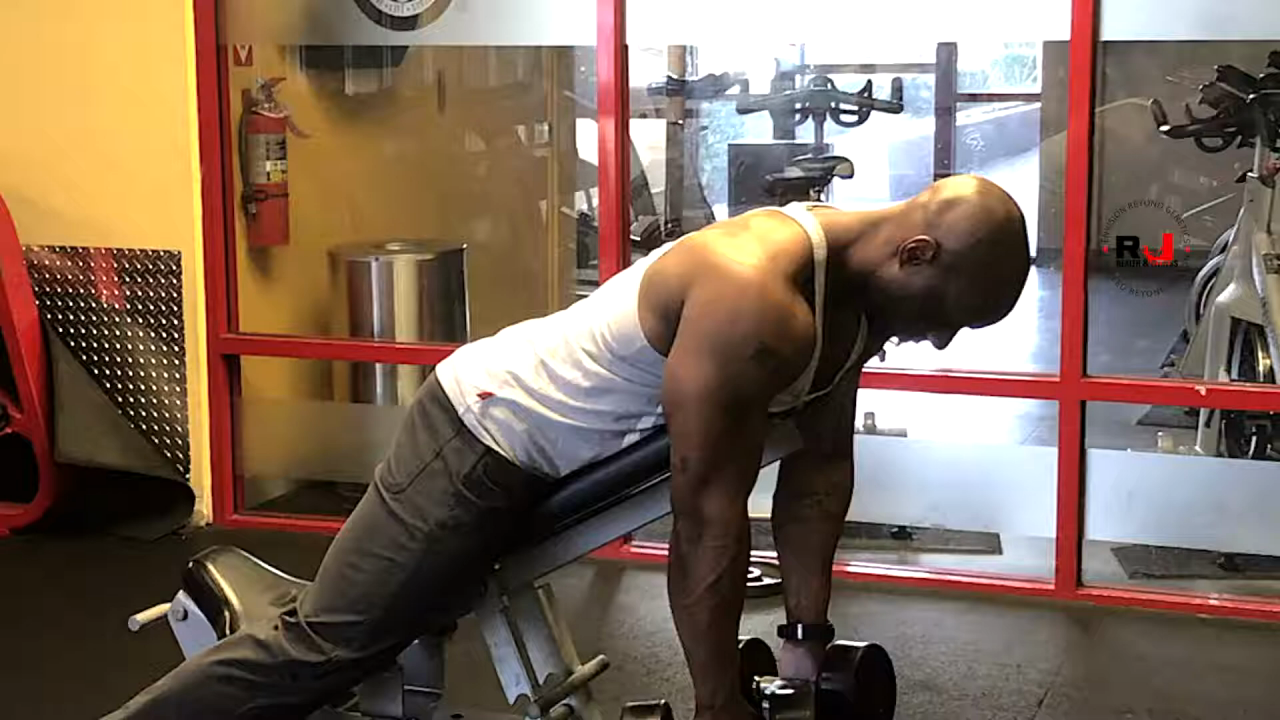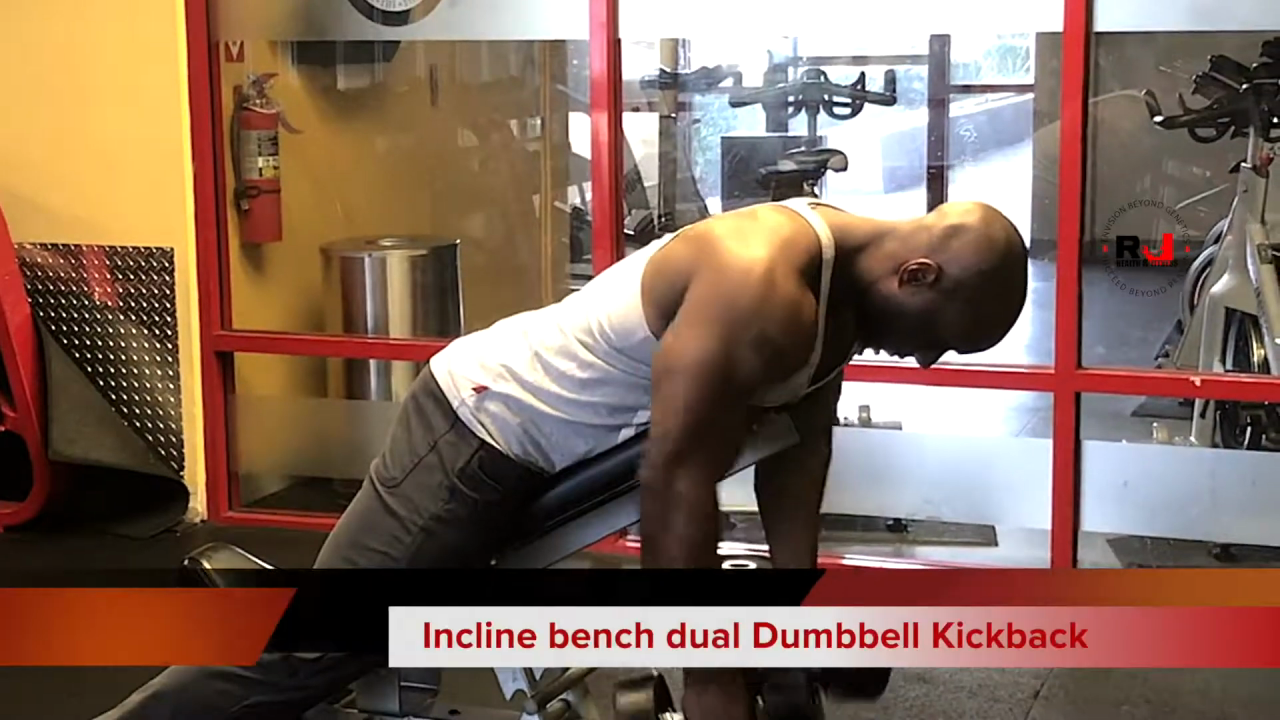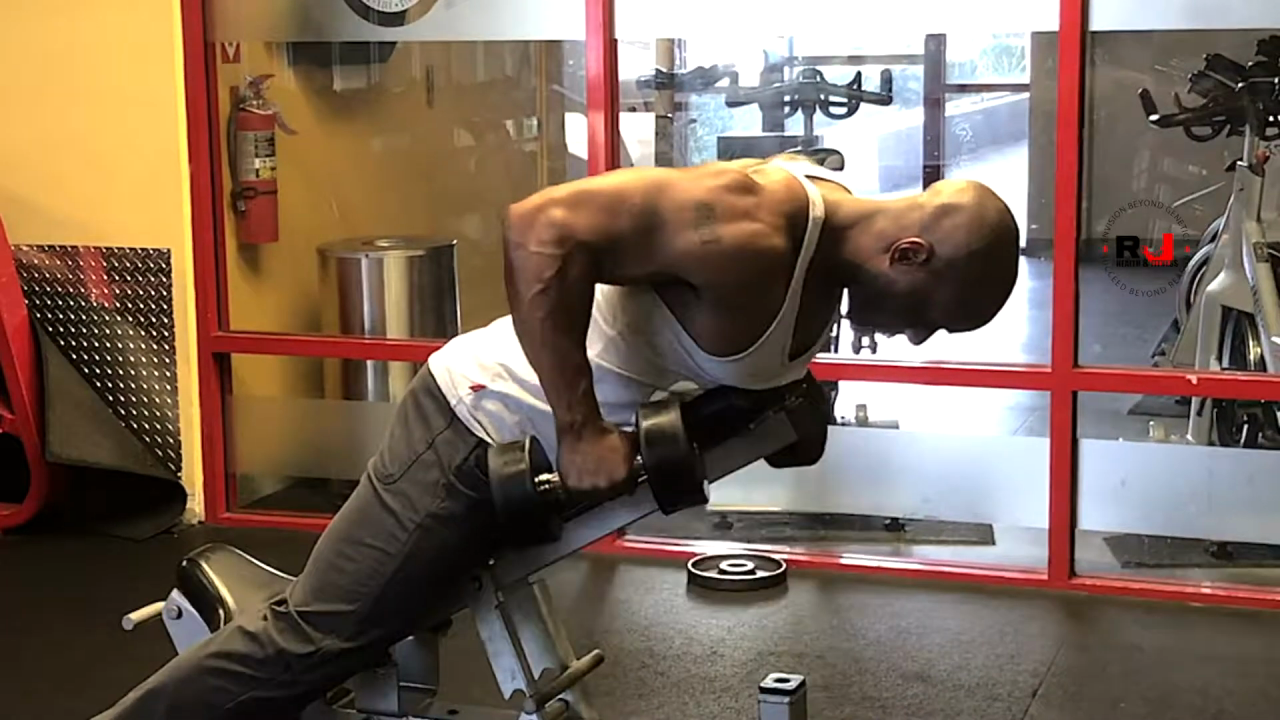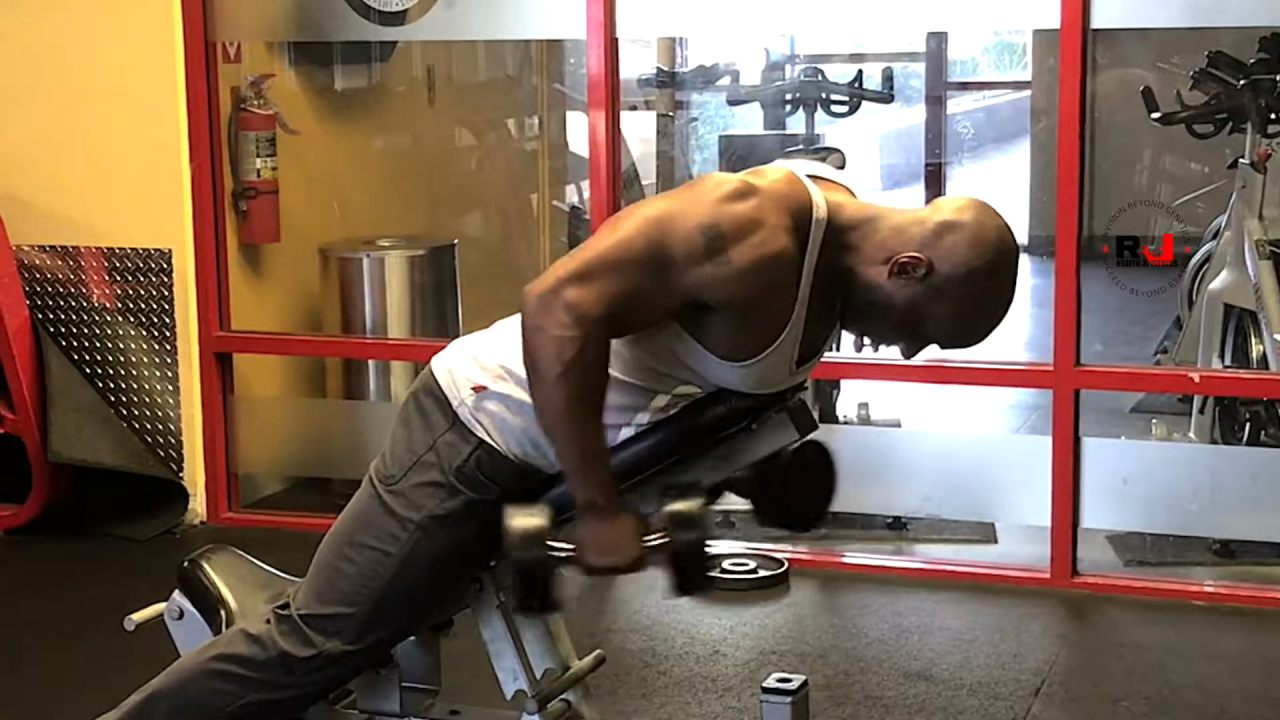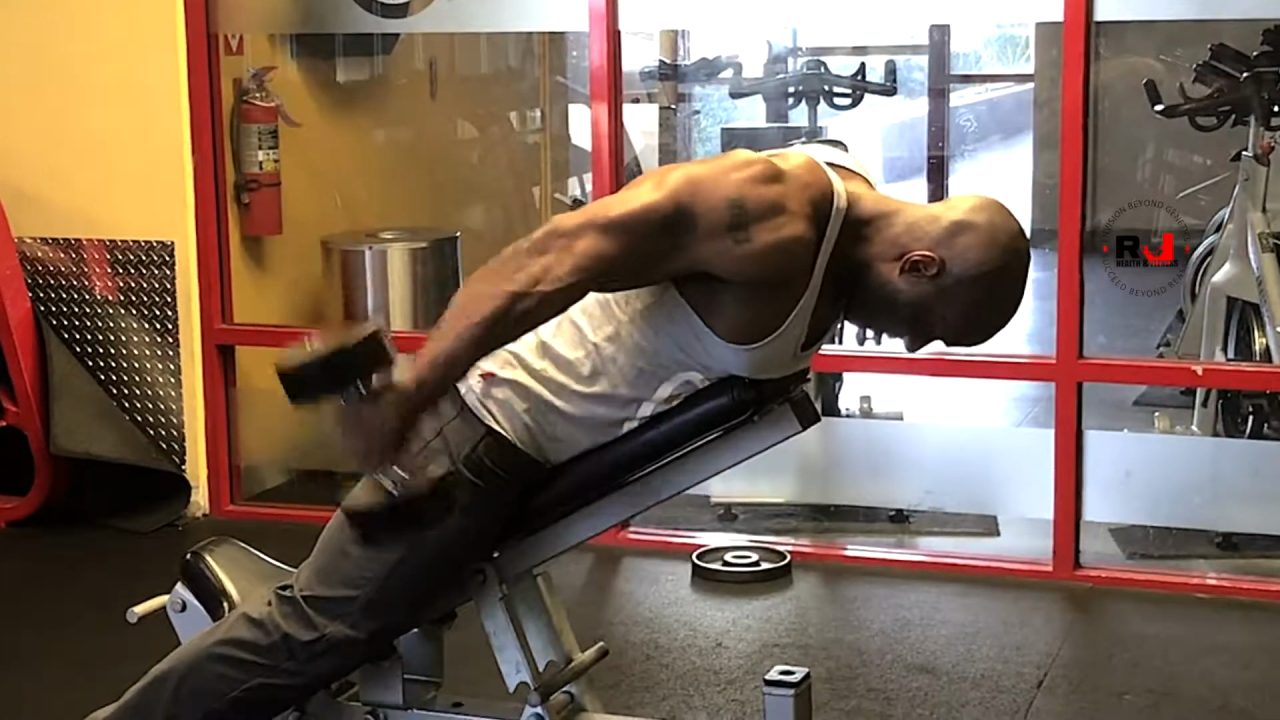
dt=0.7s
person 1, frame 1
left shoulder: (855, 284)
right shoulder: (757, 299)
left elbow: (818, 465)
right elbow: (707, 516)
left wrist: (807, 637)
left hip: (547, 443)
right hip: (490, 429)
right knee: (322, 644)
person 1, frame 2
left shoulder: (846, 285)
right shoulder: (763, 288)
left elbow: (799, 445)
right elbow: (677, 485)
left hip: (539, 440)
right hip: (485, 425)
right knee: (320, 641)
person 1, frame 3
left shoulder: (835, 235)
right shoulder: (748, 226)
right elbow: (542, 227)
right wrist: (580, 426)
left hip: (532, 436)
right hip: (488, 421)
right knee: (312, 636)
person 1, frame 4
left shoulder: (841, 235)
right shoulder: (756, 233)
right elbow: (561, 305)
right wrist: (600, 505)
left hip: (539, 447)
right hip: (490, 425)
left knee: (380, 619)
right knee: (319, 639)
person 1, frame 5
left shoulder: (849, 230)
right shoulder: (775, 215)
right elbow: (565, 250)
right wrist: (413, 392)
left hip: (556, 437)
right hip: (494, 415)
left knee: (366, 615)
right knee: (318, 626)
